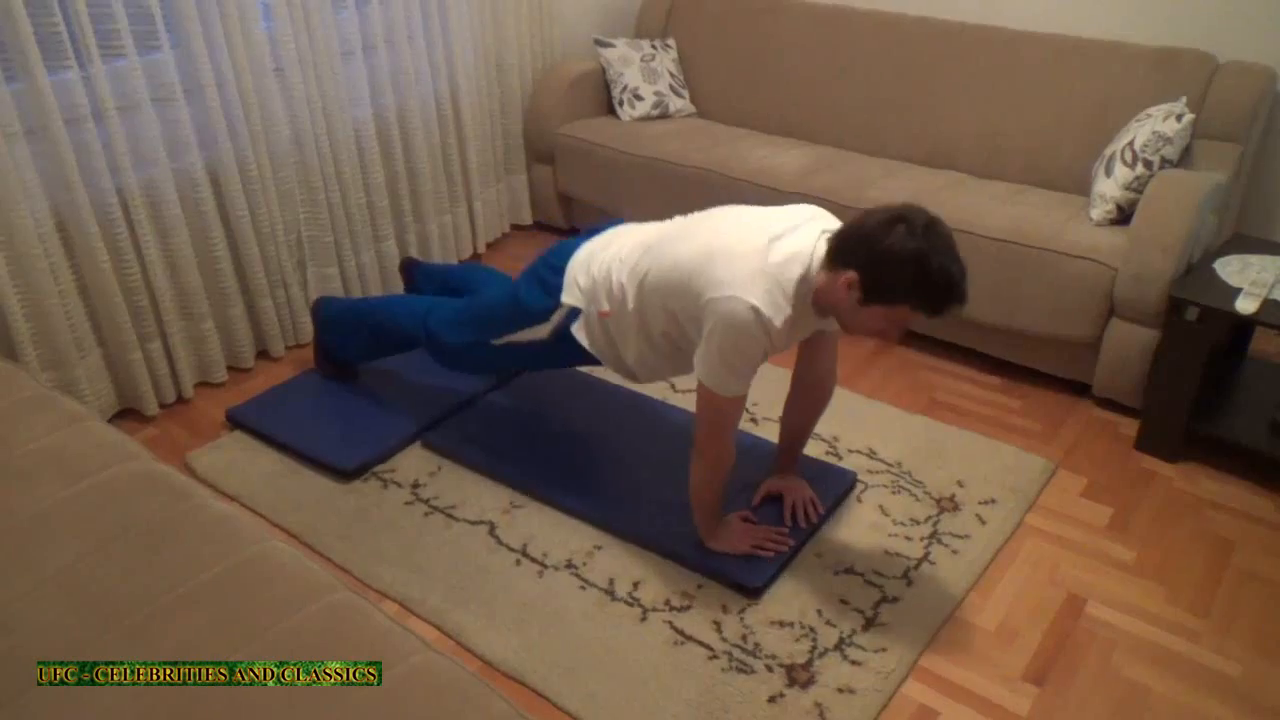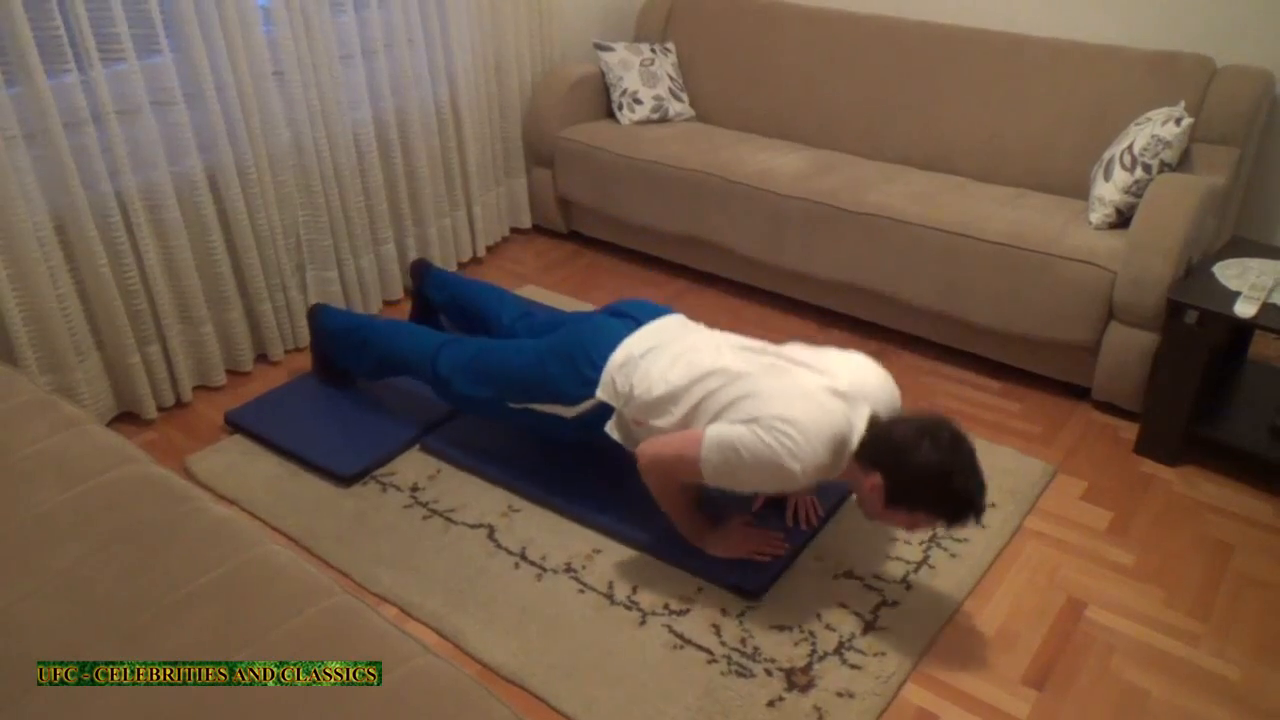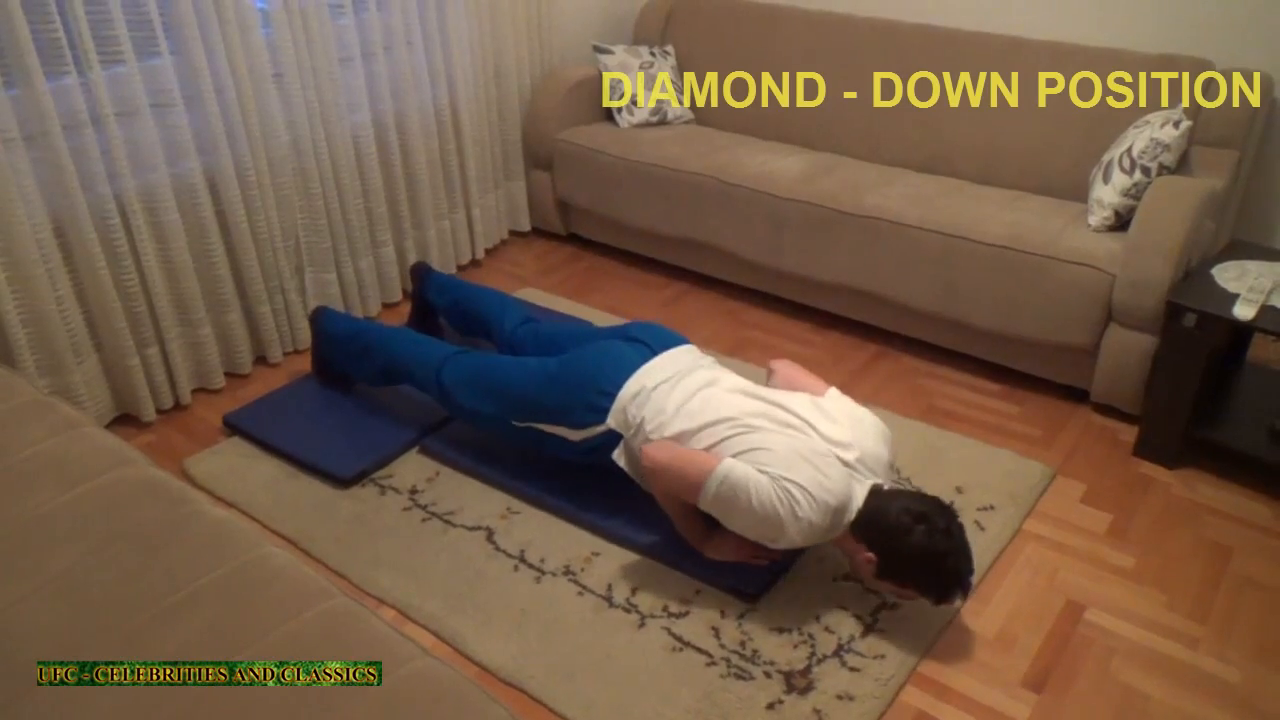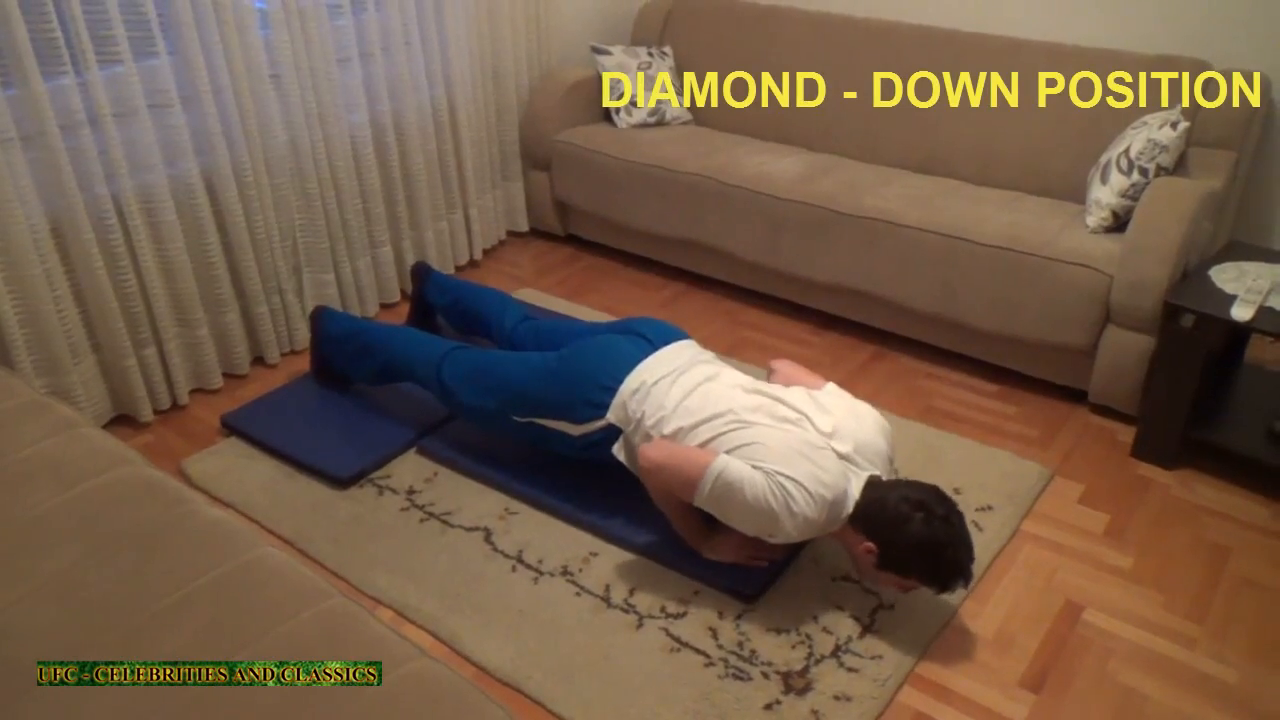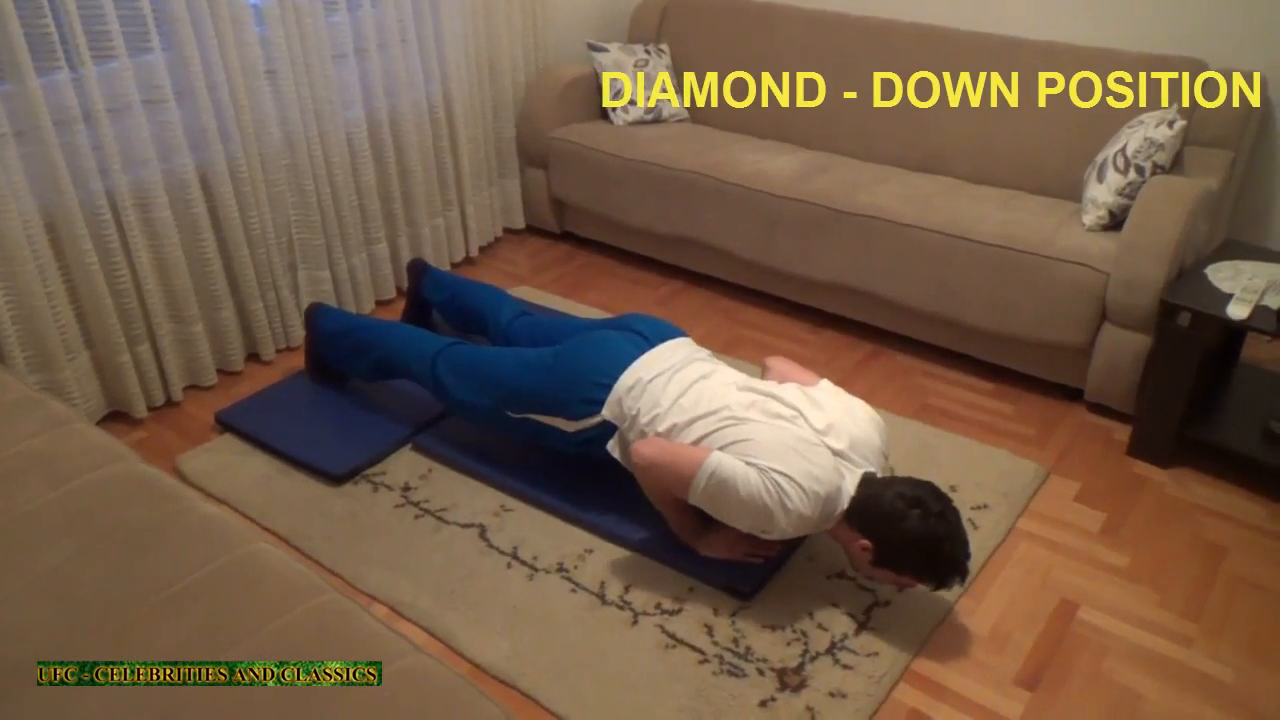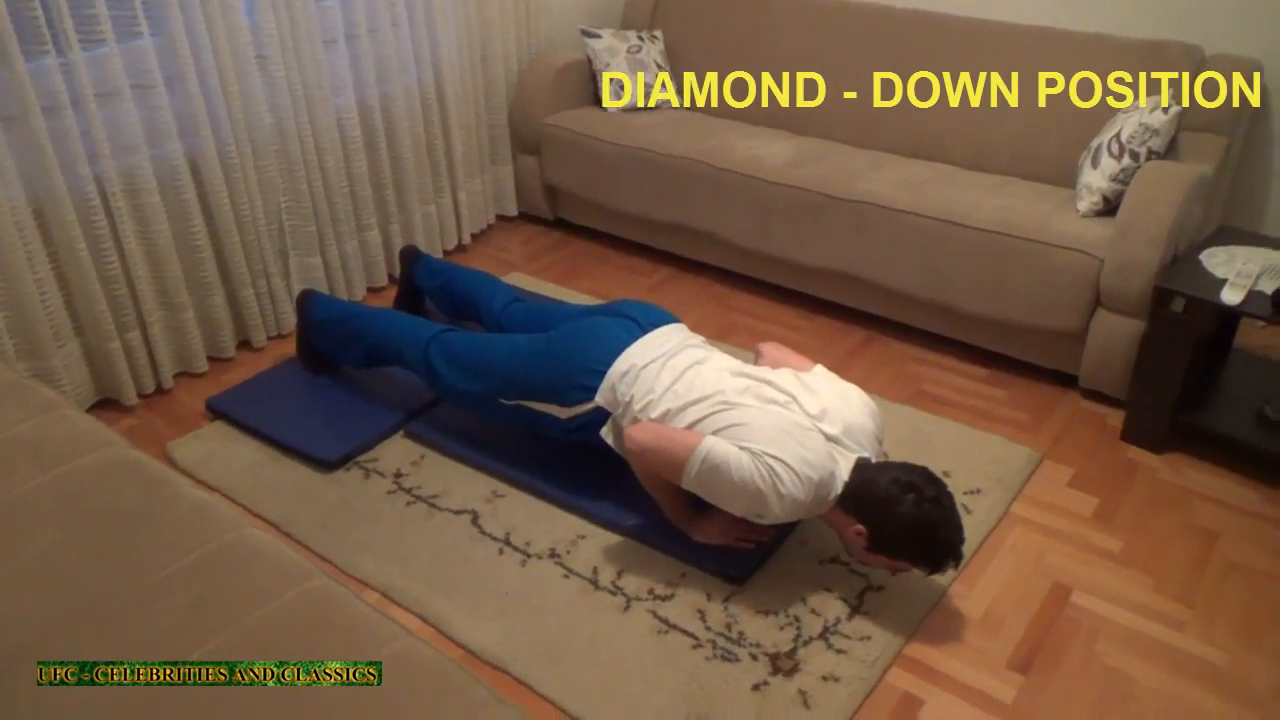
dt=0.4s
person 1, frame 1
left shoulder: (842, 248)
right shoulder: (750, 302)
left elbow: (818, 361)
right elbow: (713, 435)
left wrist: (786, 470)
right wrist: (713, 531)
left hip: (622, 251)
right hip: (579, 298)
left knee: (487, 302)
right knee: (451, 338)
left ankle: (427, 277)
right ankle: (338, 324)
person 1, frame 2
left shoulder: (878, 393)
right shoulder: (792, 447)
right elbow: (654, 458)
right wrist: (706, 537)
left hip: (656, 330)
right hip: (607, 378)
left knee: (523, 324)
right knee: (458, 371)
left ankle: (434, 286)
right ankle: (338, 331)
person 1, frame 3
left shoulder: (872, 440)
right shoulder: (792, 511)
left elbow: (783, 366)
right elbow: (657, 460)
right wrist: (707, 541)
left hip: (661, 355)
right hip: (608, 405)
left knee: (524, 334)
right knee: (460, 379)
left ankle: (434, 289)
right ankle: (337, 335)
person 1, frame 4
left shoulder: (872, 435)
right shoulder: (791, 505)
left elbow: (783, 366)
right elbow: (656, 461)
right wrist: (706, 541)
left hip: (661, 351)
right hip: (606, 400)
left knee: (525, 332)
right knee: (458, 376)
left ankle: (434, 288)
right ankle: (337, 334)
person 1, frame 5
left shoulder: (867, 430)
right shoulder: (785, 501)
left elbow: (778, 363)
right elbow: (649, 457)
right wrist: (701, 538)
left hip: (656, 348)
right hip: (602, 395)
left knee: (519, 328)
right knee: (456, 372)
left ankle: (430, 284)
right ankle: (333, 330)
person 1, frame 6
left shoulder: (861, 416)
right shoulder: (780, 486)
left elbow: (771, 348)
right elbow: (642, 442)
right wrist: (694, 524)
left hip: (650, 335)
right hip: (597, 382)
left knee: (511, 314)
right knee: (447, 358)
left ankle: (422, 271)
right ankle: (324, 318)
